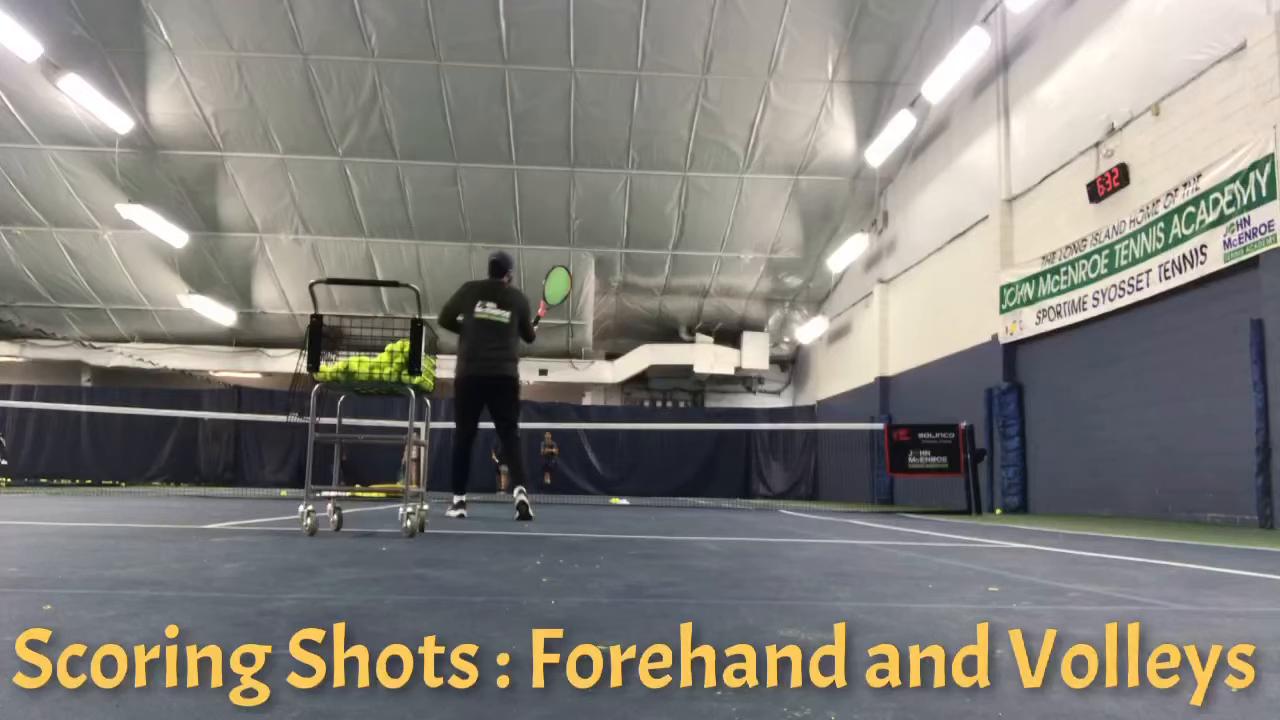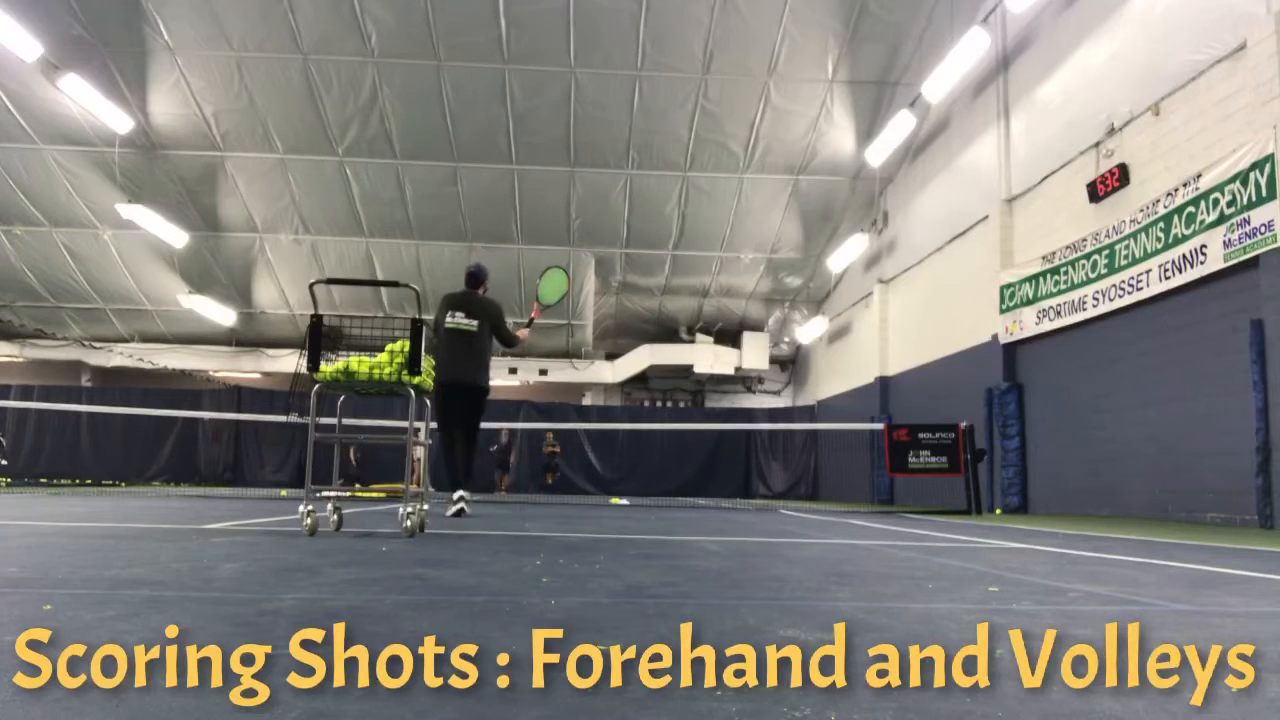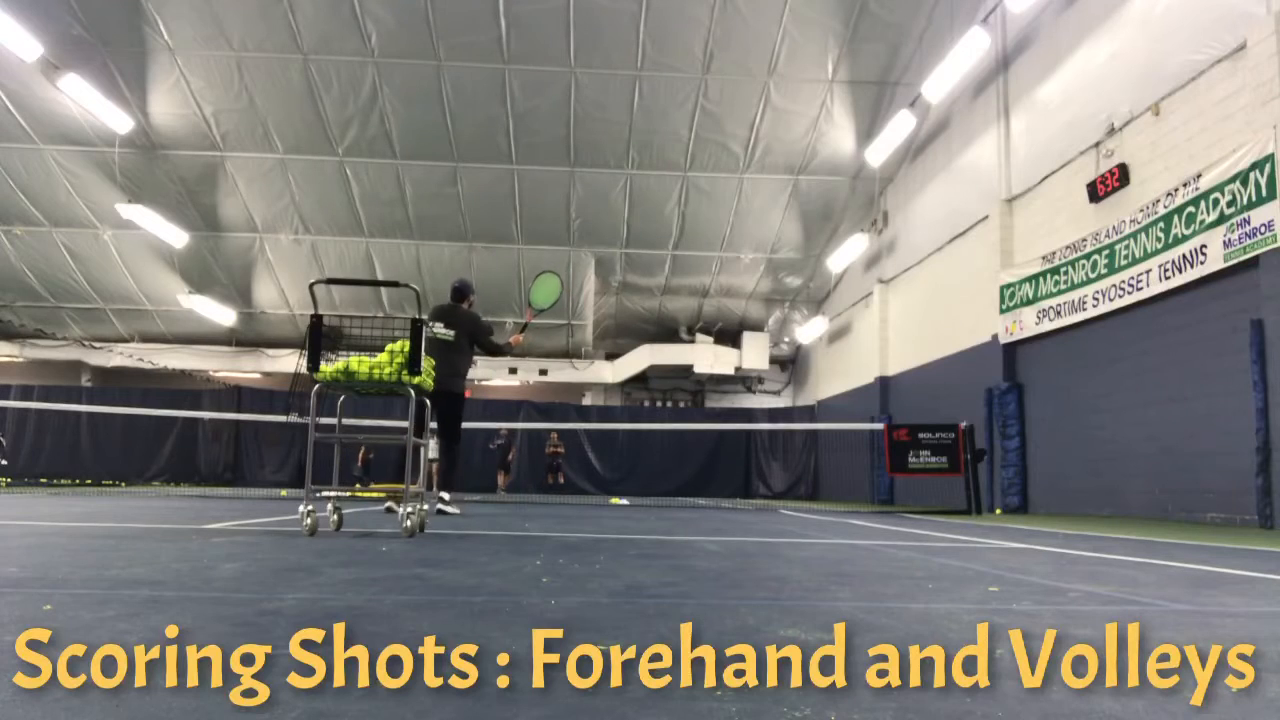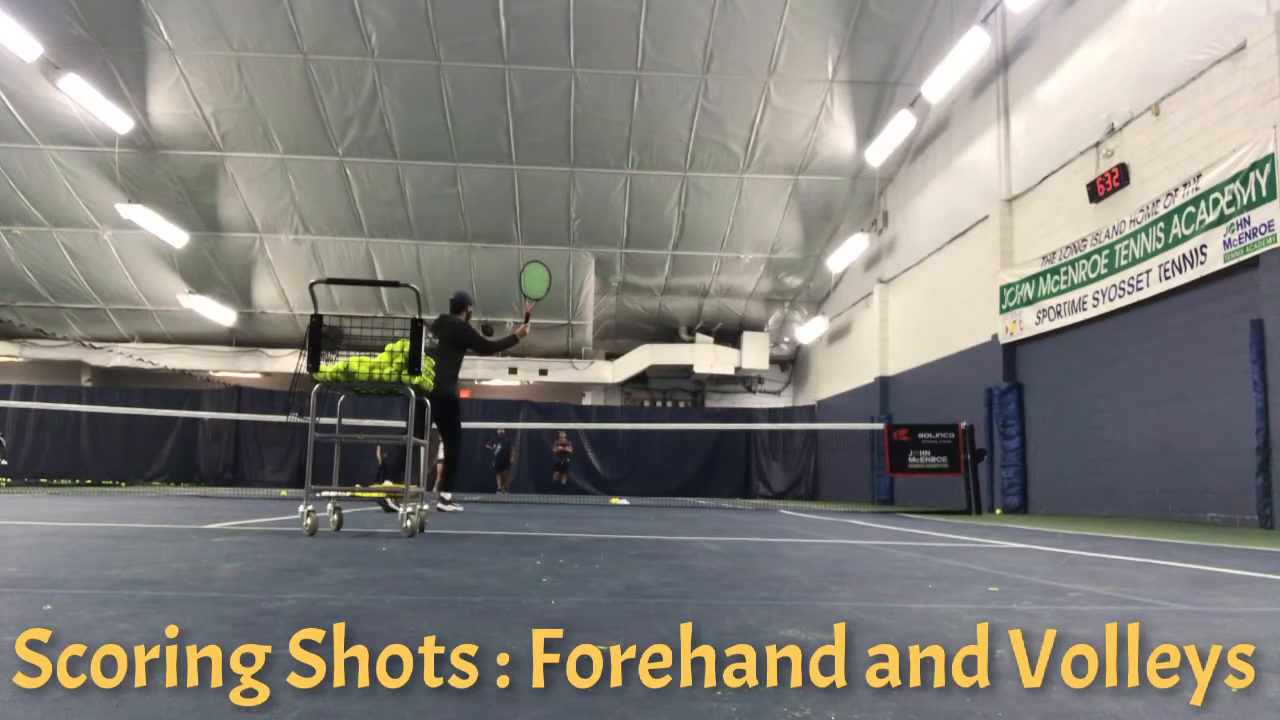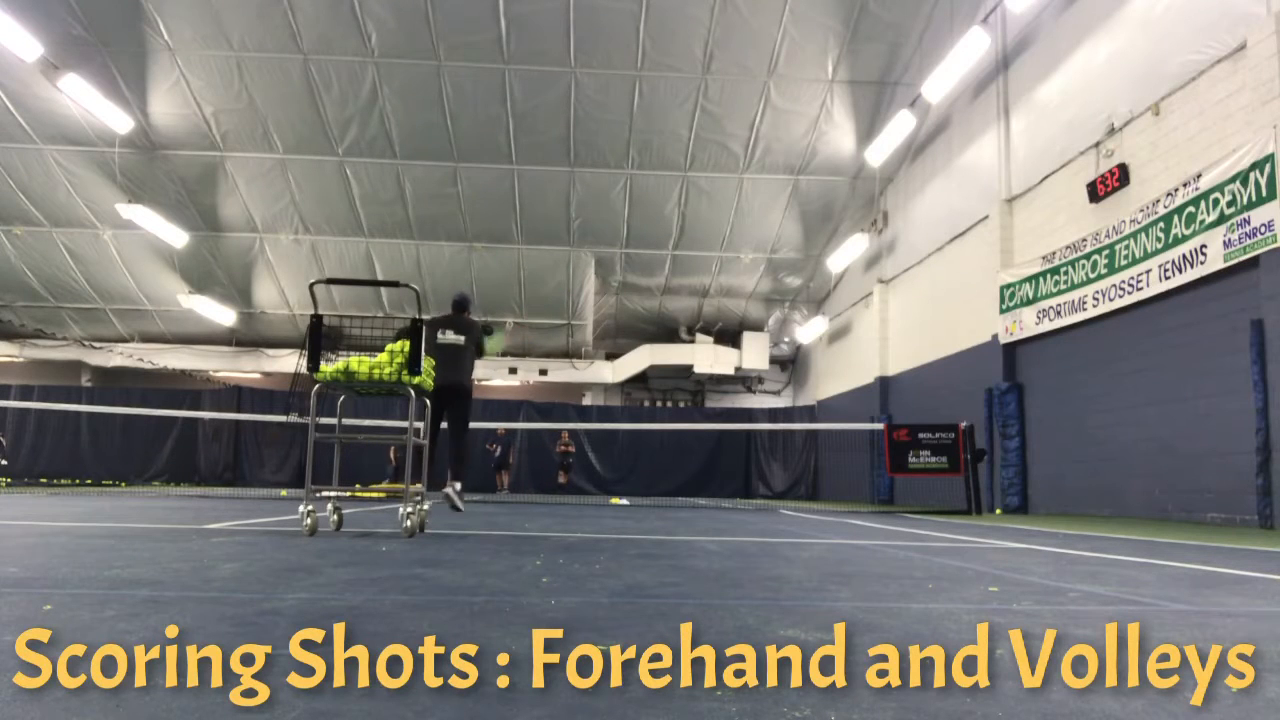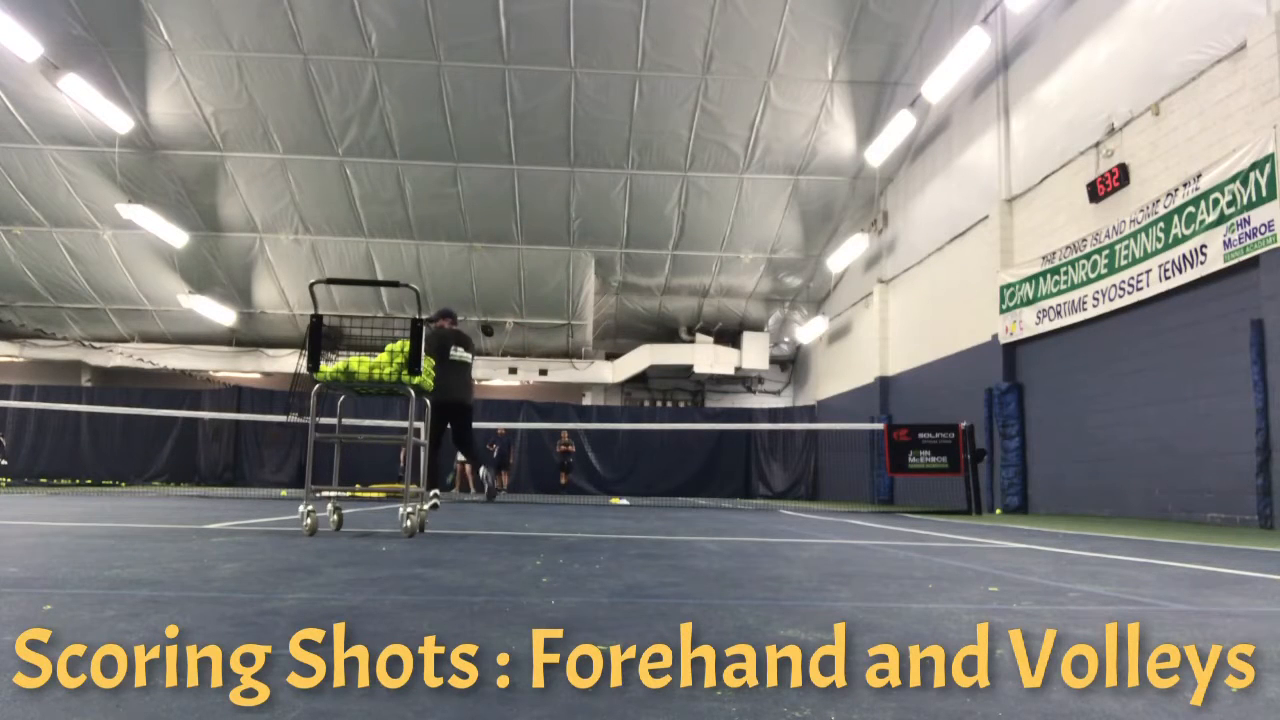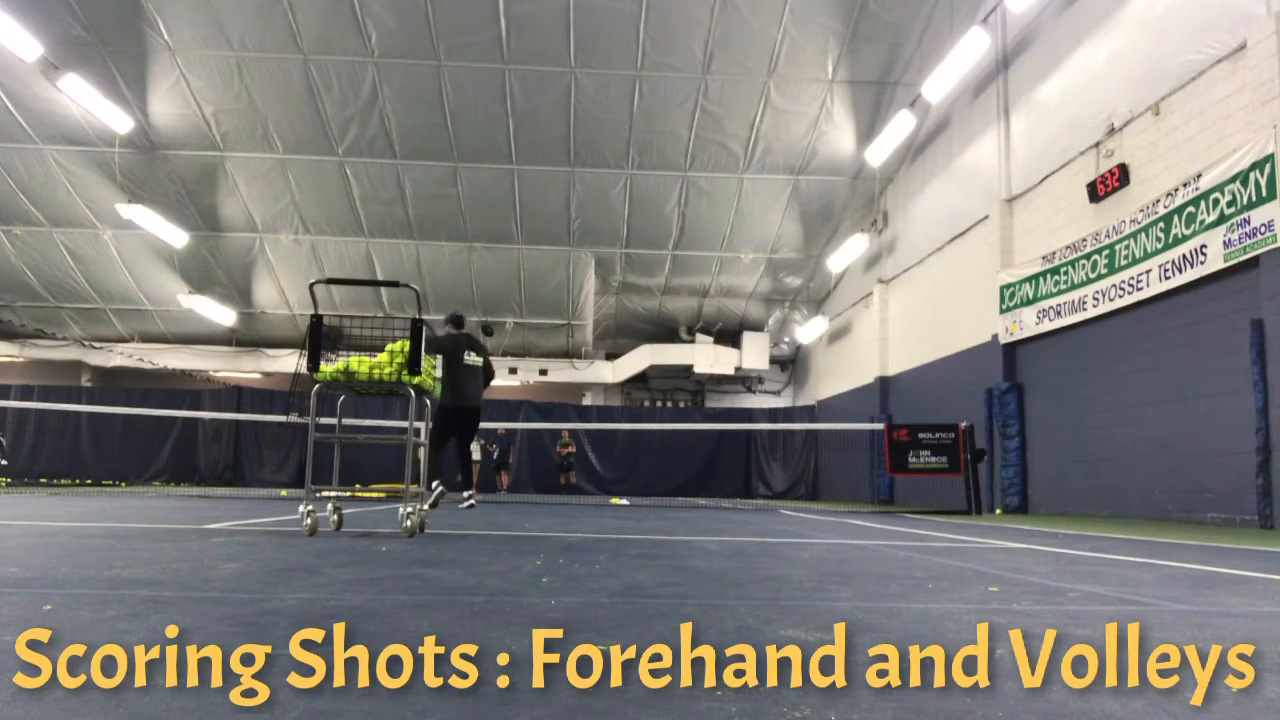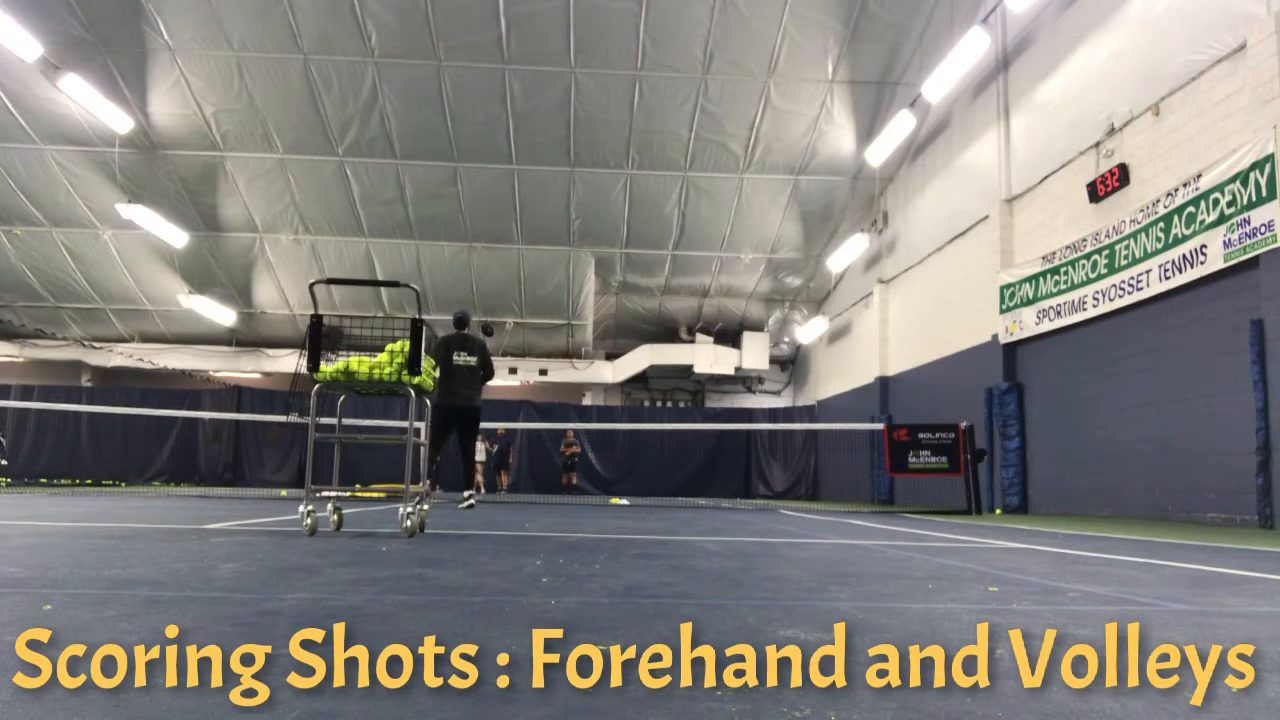
dt=0.4s
person 1, frame 1
left shoulder: (470, 290)
right shoulder: (518, 298)
left elbow: (444, 320)
right elbow: (529, 337)
right wrist: (533, 328)
left hip: (470, 373)
right hip: (504, 375)
left knee: (463, 437)
right knee: (509, 436)
left ankle: (459, 500)
right ankle: (519, 491)
person 1, frame 2
left shoulder: (447, 301)
right shoulder: (491, 307)
right elbow: (507, 341)
right wrist: (520, 336)
left hip: (444, 379)
right hip: (474, 382)
left knee: (448, 436)
right knee: (467, 438)
left ankle: (458, 496)
right ankle: (462, 491)
person 1, frame 3
left shoulder: (434, 314)
right shoulder: (471, 319)
right elbow: (492, 349)
right wrist: (511, 344)
right hip: (450, 388)
left knee: (413, 439)
right knee: (450, 443)
right ankle: (444, 498)
person 1, frame 4
left shoulder: (436, 325)
right shoulder: (460, 328)
right elbow: (488, 348)
right wrist: (515, 336)
right hip: (444, 393)
right knee: (453, 445)
right ankle: (444, 496)
person 1, frame 5
left shoulder: (433, 324)
right shoulder: (475, 328)
right elbow: (479, 353)
left hip: (435, 386)
right hip: (460, 387)
left knee: (429, 438)
right knee: (458, 437)
right ankle: (454, 486)
person 1, frame 6
left shoulder: (437, 337)
right shoulder: (468, 342)
left elbow: (424, 355)
left hip: (440, 399)
right hip: (464, 400)
left knee: (432, 447)
right knee: (466, 443)
left ankle: (433, 493)
right ankle: (483, 470)
person 1, frame 7
left shoulder: (451, 340)
right shoulder: (479, 345)
left elbow: (429, 344)
right elbow: (490, 374)
left hip: (452, 403)
right hip: (474, 405)
left knee: (435, 445)
right knee: (464, 448)
left ankle: (436, 484)
right ankle: (469, 493)
person 1, frame 8
left shoulder: (445, 342)
right shoulder: (479, 345)
left elbow: (434, 366)
right elbow: (489, 373)
left hip: (446, 403)
right hip: (471, 404)
left knee: (433, 447)
right knee: (467, 450)
right ankle: (469, 494)
